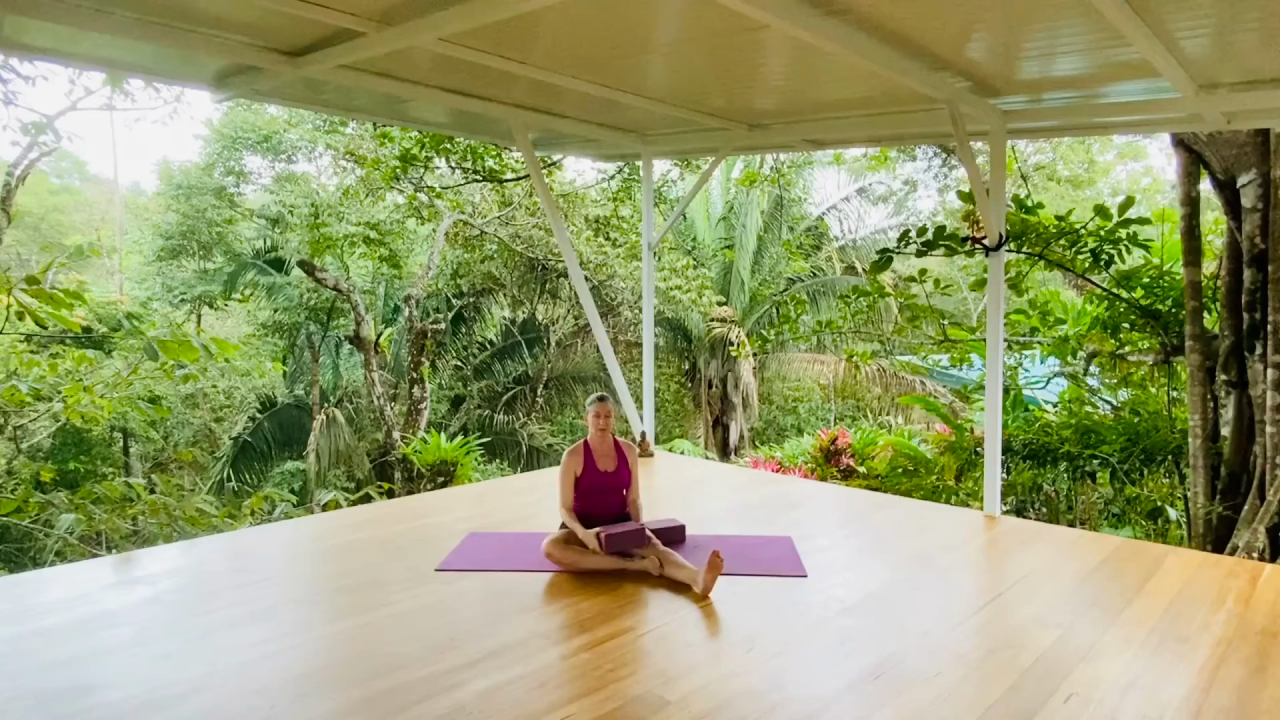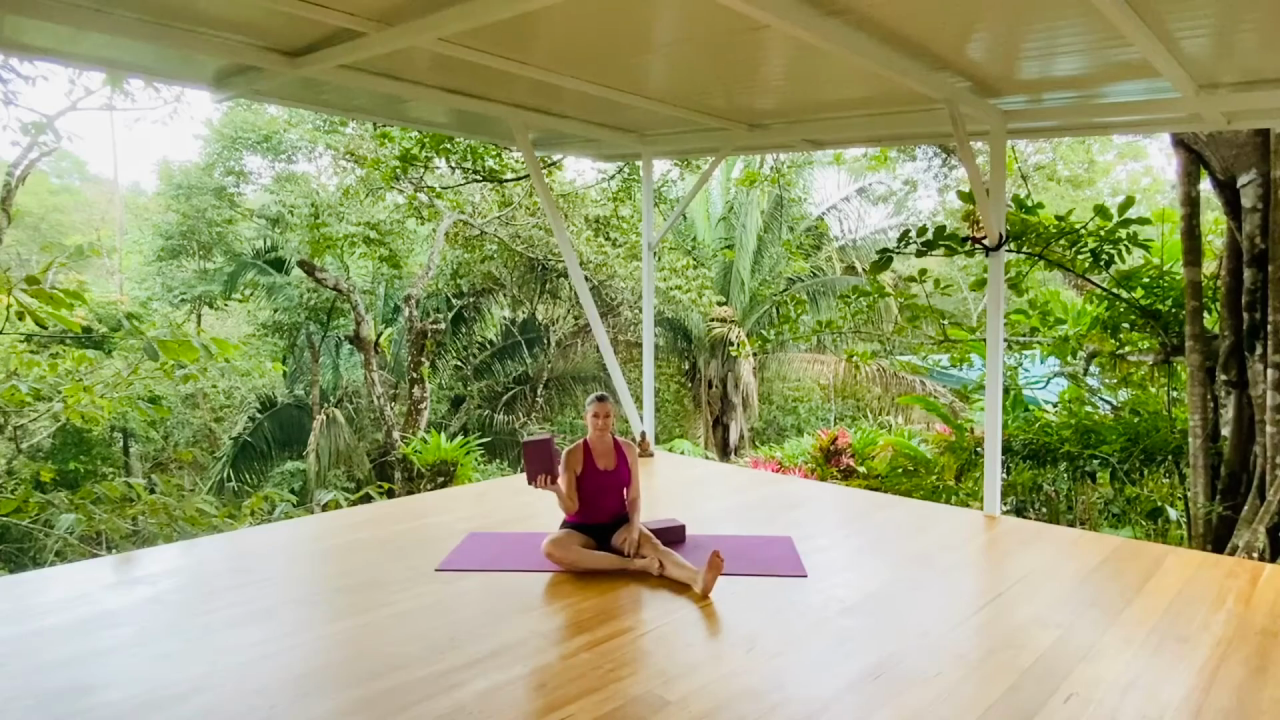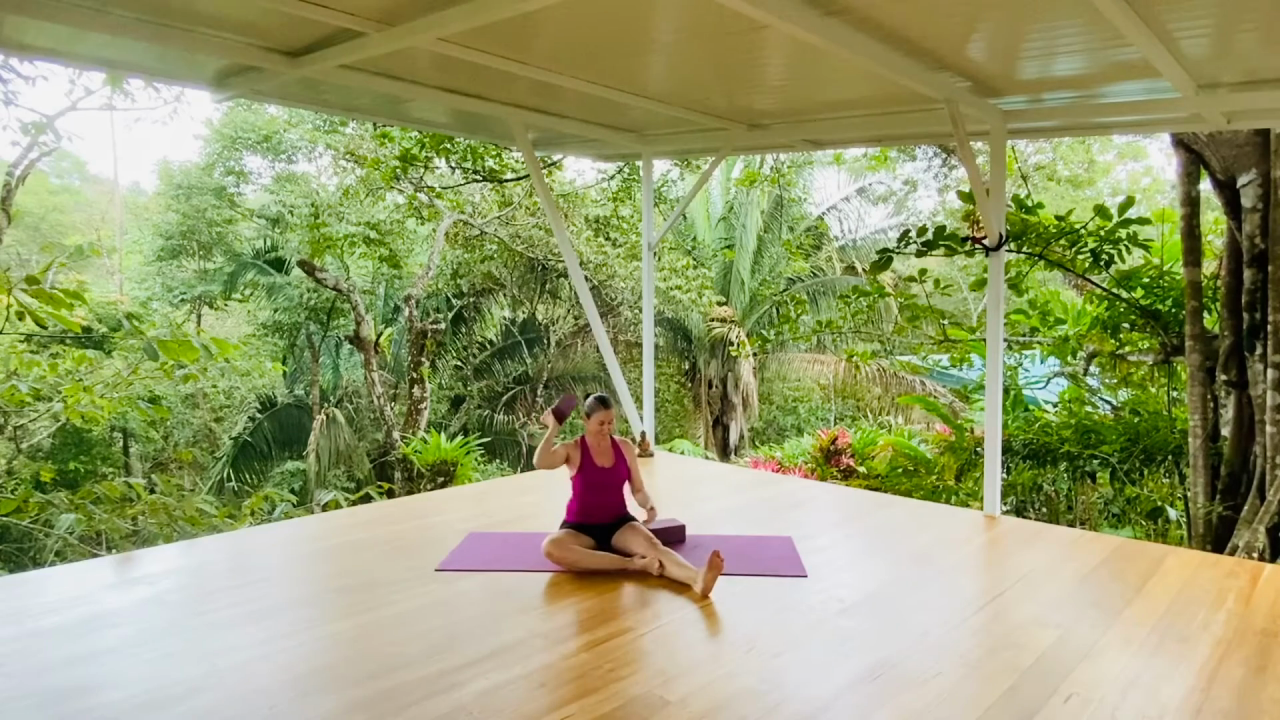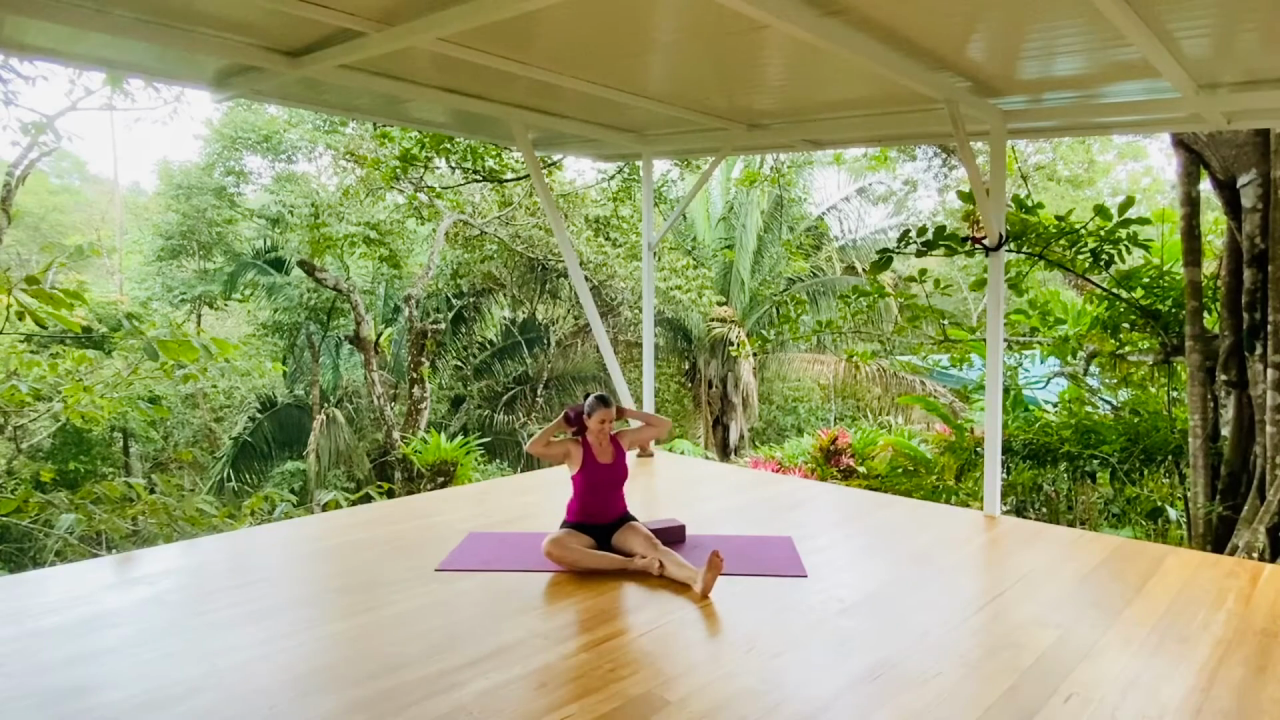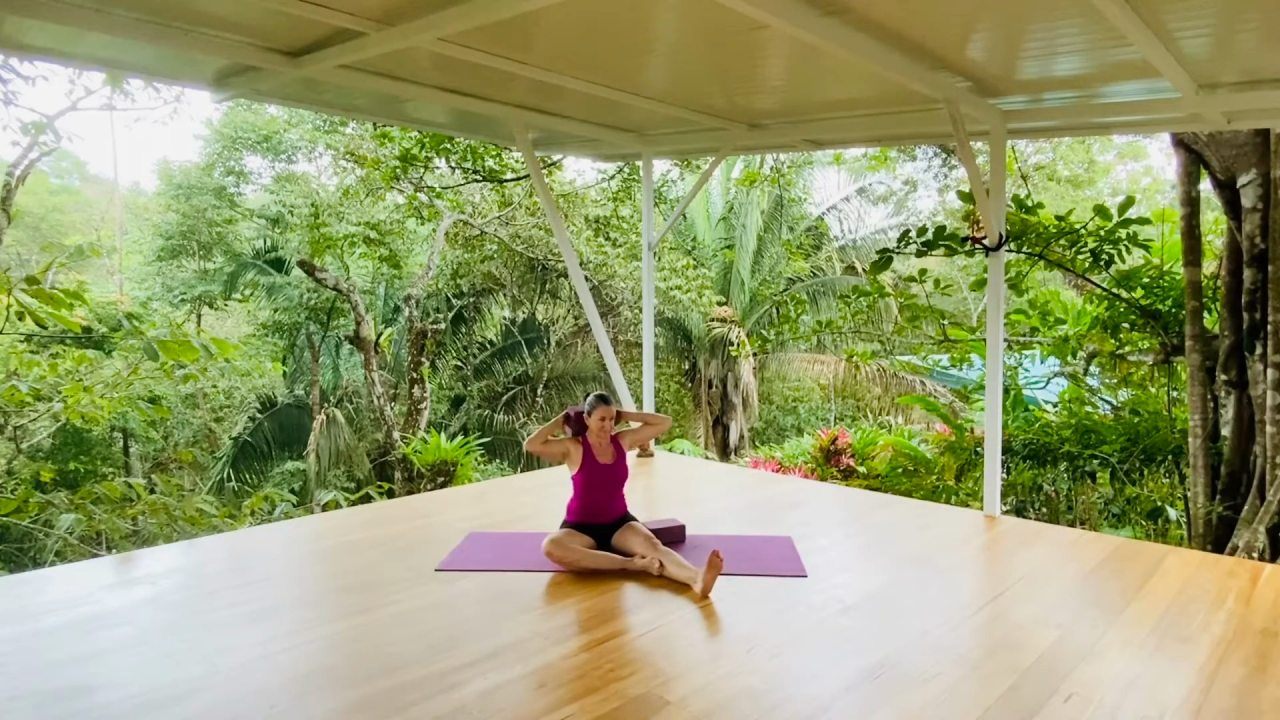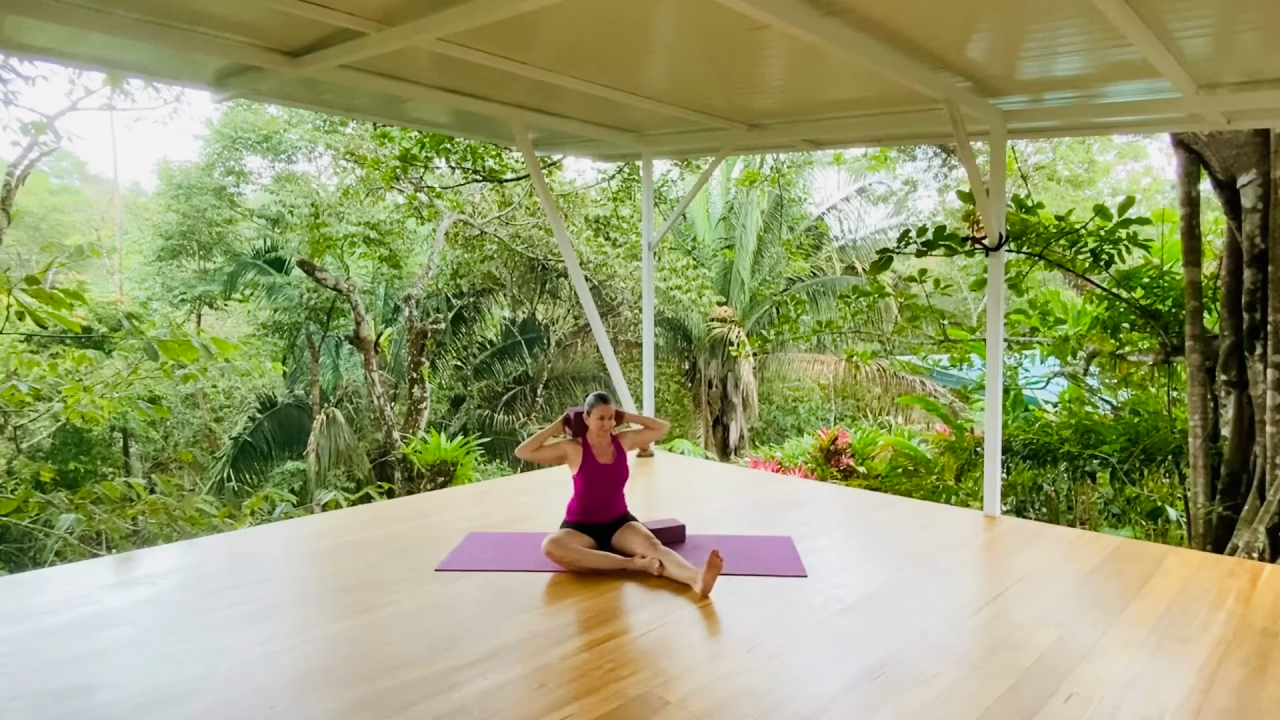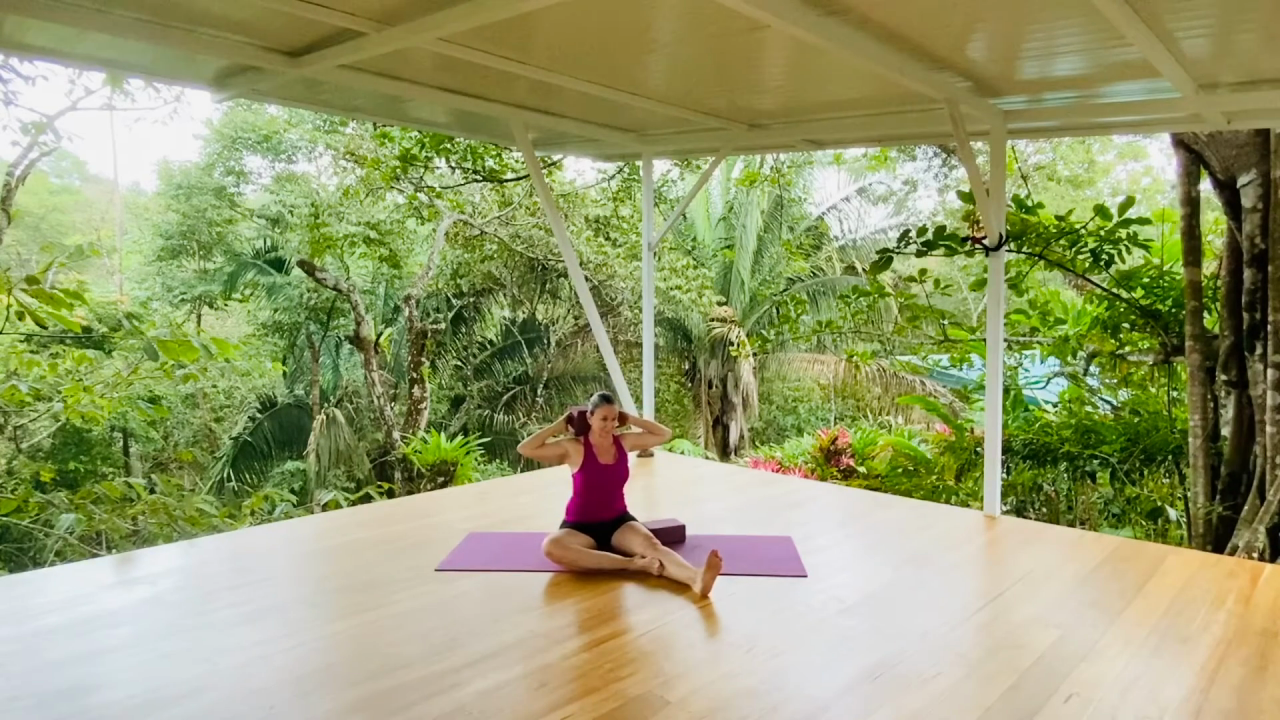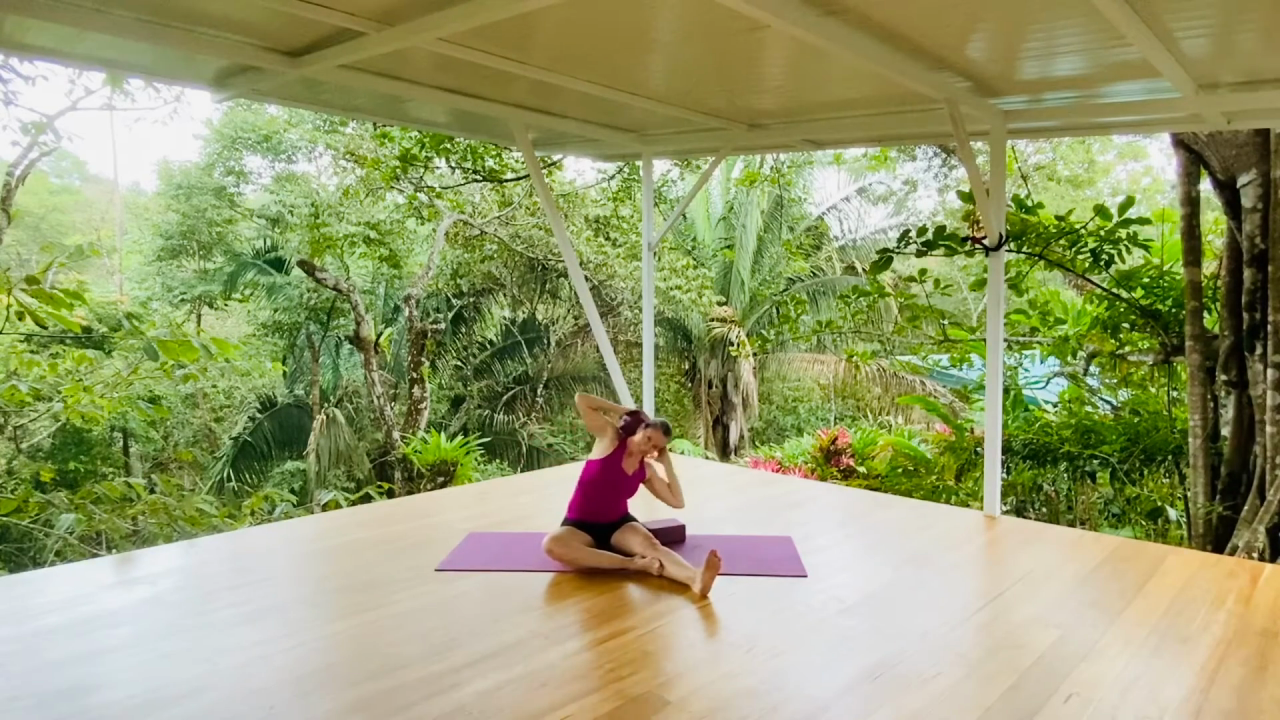
dt=0.7s
person 1, frame 1
left shoulder: (628, 450)
right shoulder: (573, 456)
left elbow: (633, 499)
right elbow: (565, 508)
right wrist: (583, 533)
left hip: (619, 524)
right hip: (585, 527)
left knee: (652, 545)
right knee: (551, 548)
left ankle: (697, 579)
right ankle: (633, 564)
person 1, frame 2
left shoulder: (627, 449)
right shoulder: (573, 455)
left elbow: (634, 497)
right elbow: (570, 509)
left wrist: (634, 527)
right wrist: (557, 490)
left hip: (618, 523)
right hip: (581, 528)
left knee: (651, 545)
right knee: (551, 547)
left ankle: (697, 578)
right ankle: (634, 564)
person 1, frame 3
left shoulder: (625, 447)
right shoulder: (572, 450)
left elbow: (637, 490)
right elbow: (540, 462)
left wrist: (647, 505)
right wrist: (553, 428)
left hip: (618, 523)
right hip: (581, 527)
left knee: (652, 545)
right knee: (551, 547)
left ankle: (697, 579)
right ankle: (632, 564)
person 1, frame 4
left shoulder: (622, 440)
right shoulder: (573, 448)
left elbow: (664, 426)
right elbow: (533, 447)
left wrist: (627, 413)
right wrist: (560, 423)
left hip: (619, 522)
right hip: (581, 527)
left knee: (652, 545)
right knee: (551, 547)
left ankle: (696, 578)
right ankle: (632, 563)
person 1, frame 5
left shoulder: (623, 441)
right shoulder: (573, 447)
left elbow: (665, 422)
right elbow: (531, 445)
left wrist: (624, 416)
right wrist: (560, 420)
left hip: (619, 522)
right hip: (581, 527)
left knee: (652, 545)
right knee: (551, 547)
left ankle: (696, 578)
right ankle: (632, 564)
person 1, frame 6
left shoulder: (623, 441)
right shoulder: (572, 448)
left elbow: (663, 428)
right elbow: (523, 452)
left wrist: (626, 417)
right wrist: (557, 426)
left hip: (619, 522)
right hip: (581, 526)
left knee: (652, 544)
right knee: (551, 546)
left ankle: (696, 578)
right ankle: (631, 563)
person 1, frame 7
left shoulder: (624, 442)
right shoulder: (574, 448)
left elbow: (665, 434)
right elbow: (525, 449)
left wrist: (630, 420)
right wrist: (560, 424)
left hip: (618, 521)
right hip: (581, 526)
left knee: (651, 544)
right knee: (551, 547)
left ankle: (695, 578)
right ankle: (631, 563)
person 1, frame 8
left shoulder: (646, 469)
right shoulder: (609, 438)
left elbow: (677, 501)
right elbow: (581, 399)
left wrist: (666, 463)
right wrist: (622, 412)
left hip: (618, 524)
right hip: (581, 525)
left knee: (651, 545)
right knee: (552, 544)
left ankle: (695, 578)
right ankle: (632, 563)
